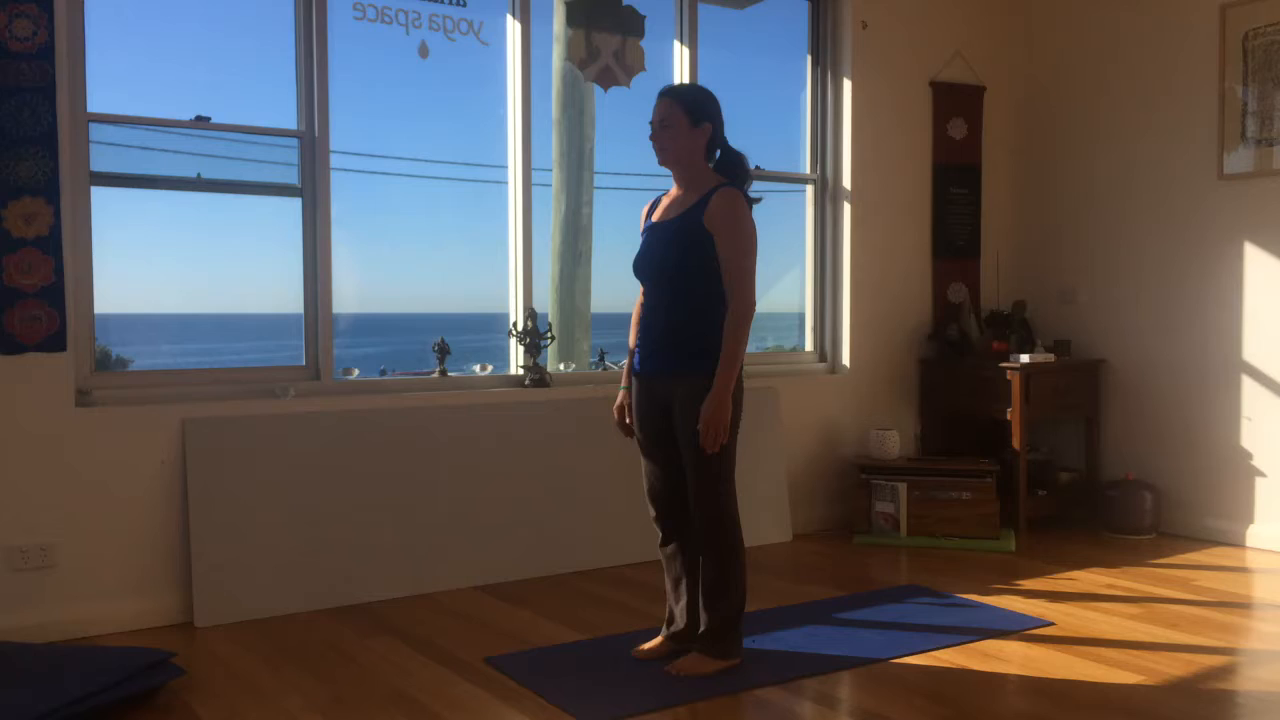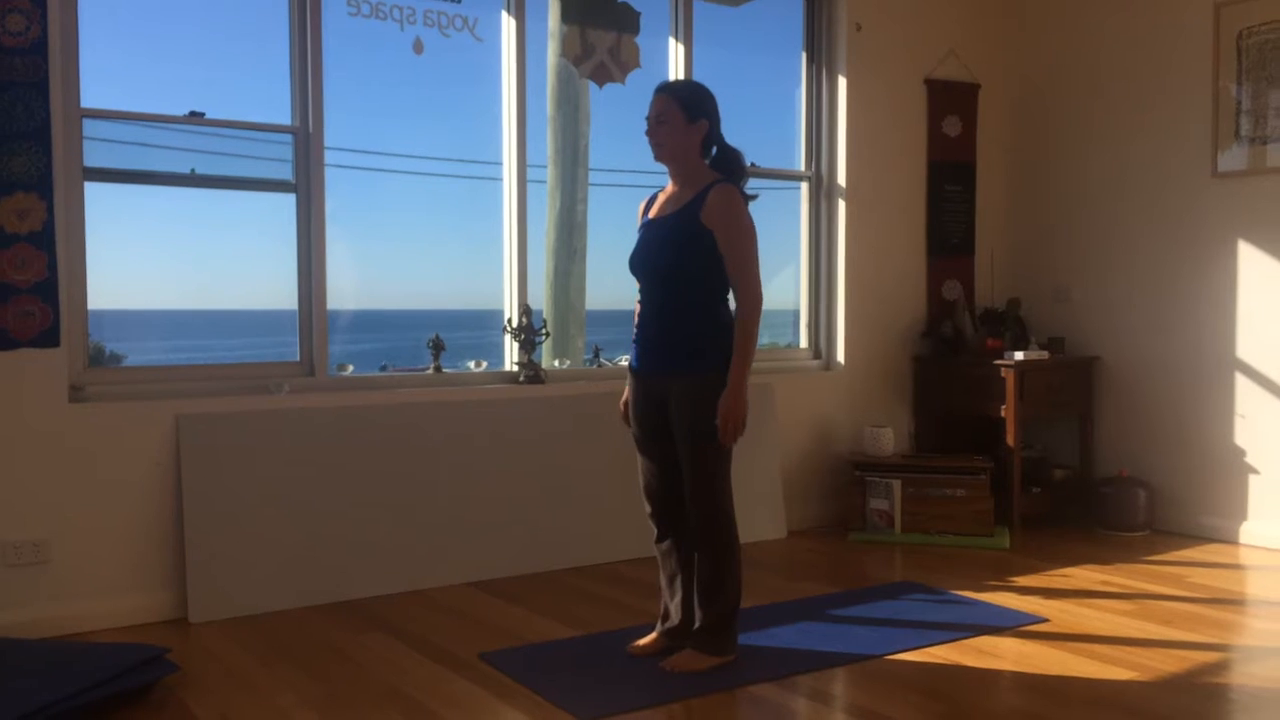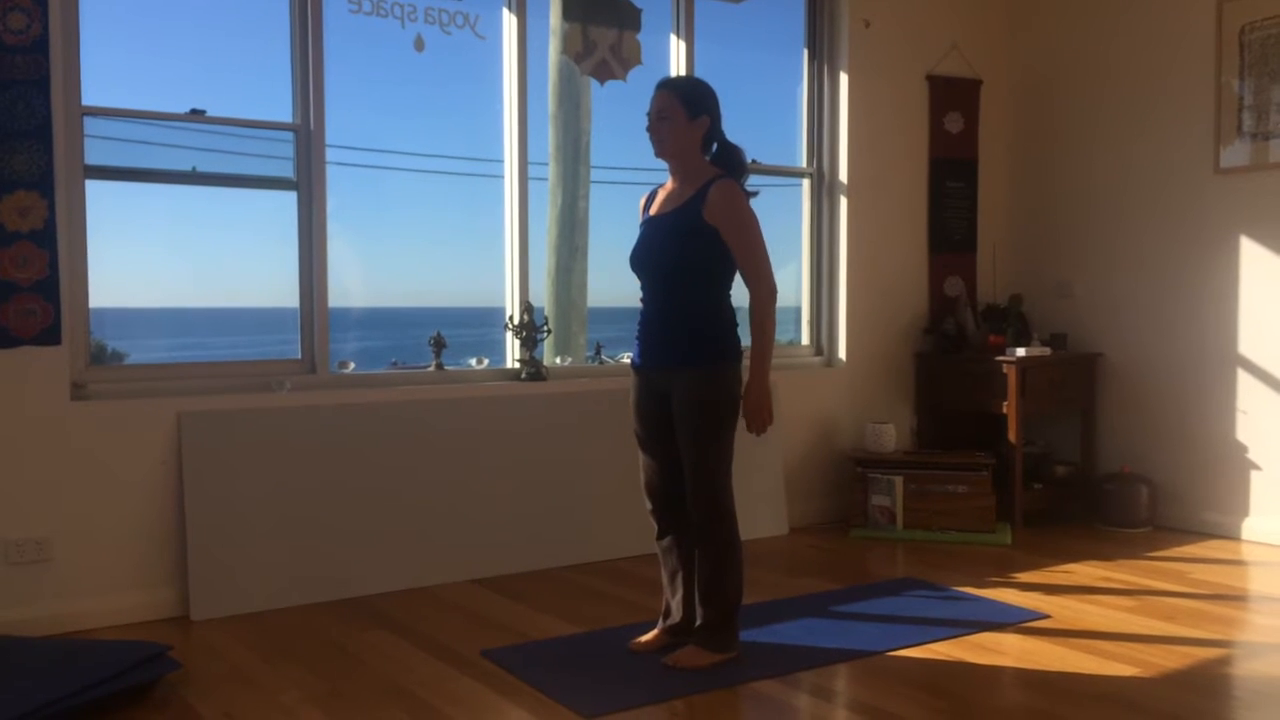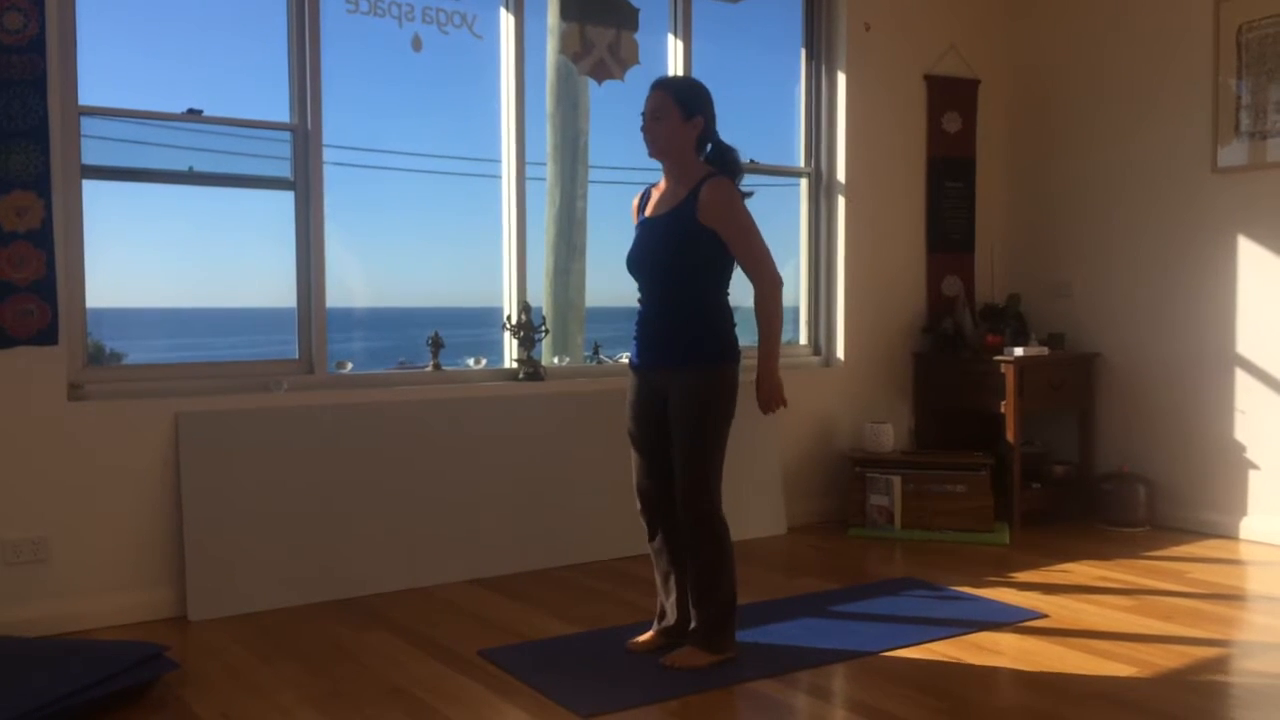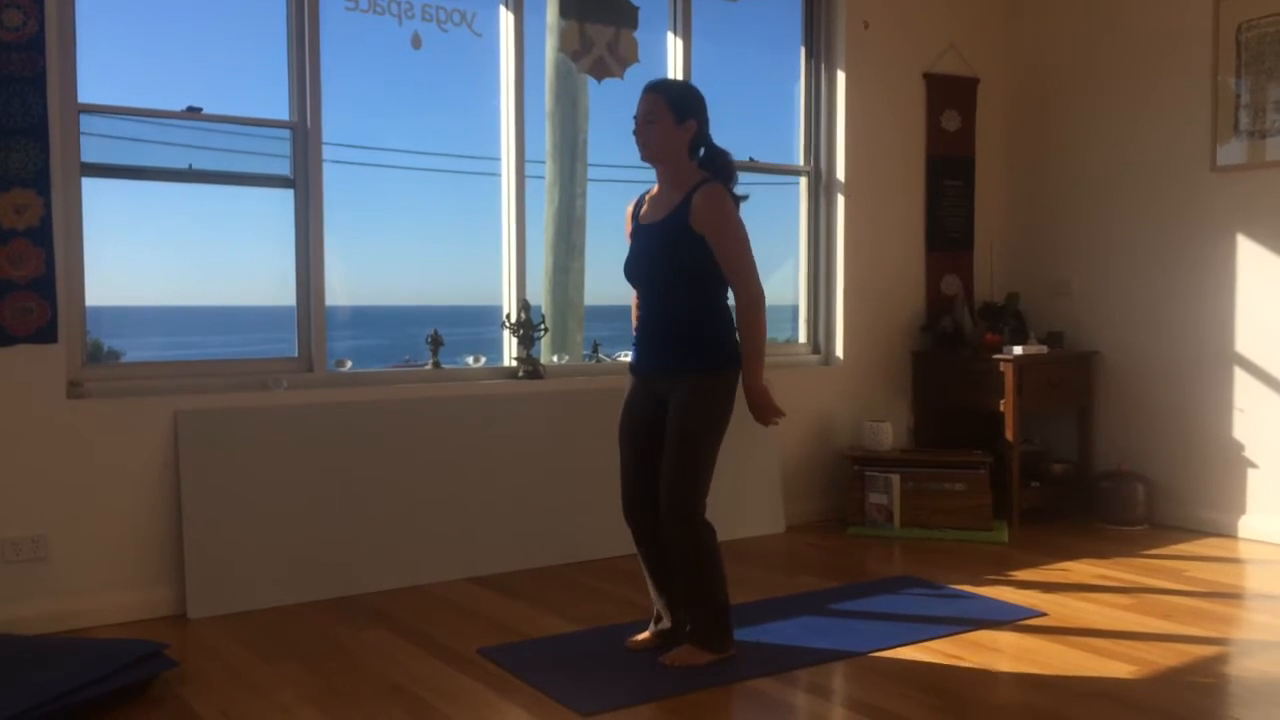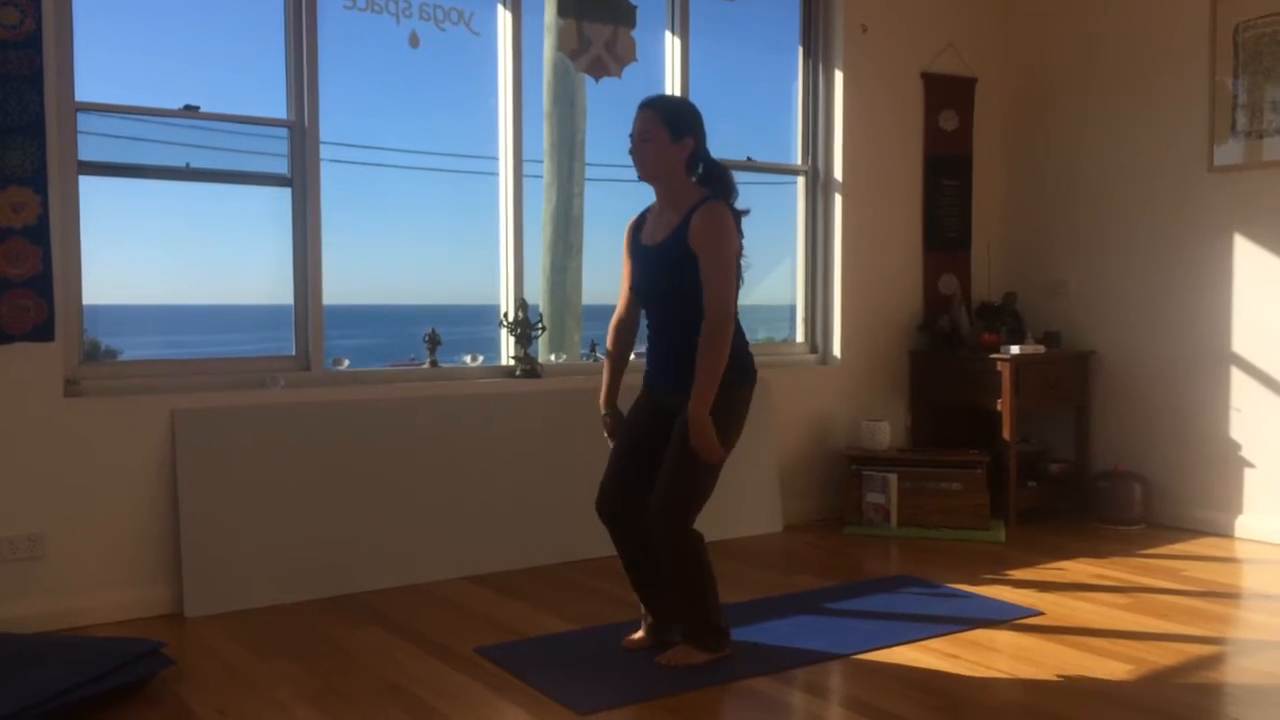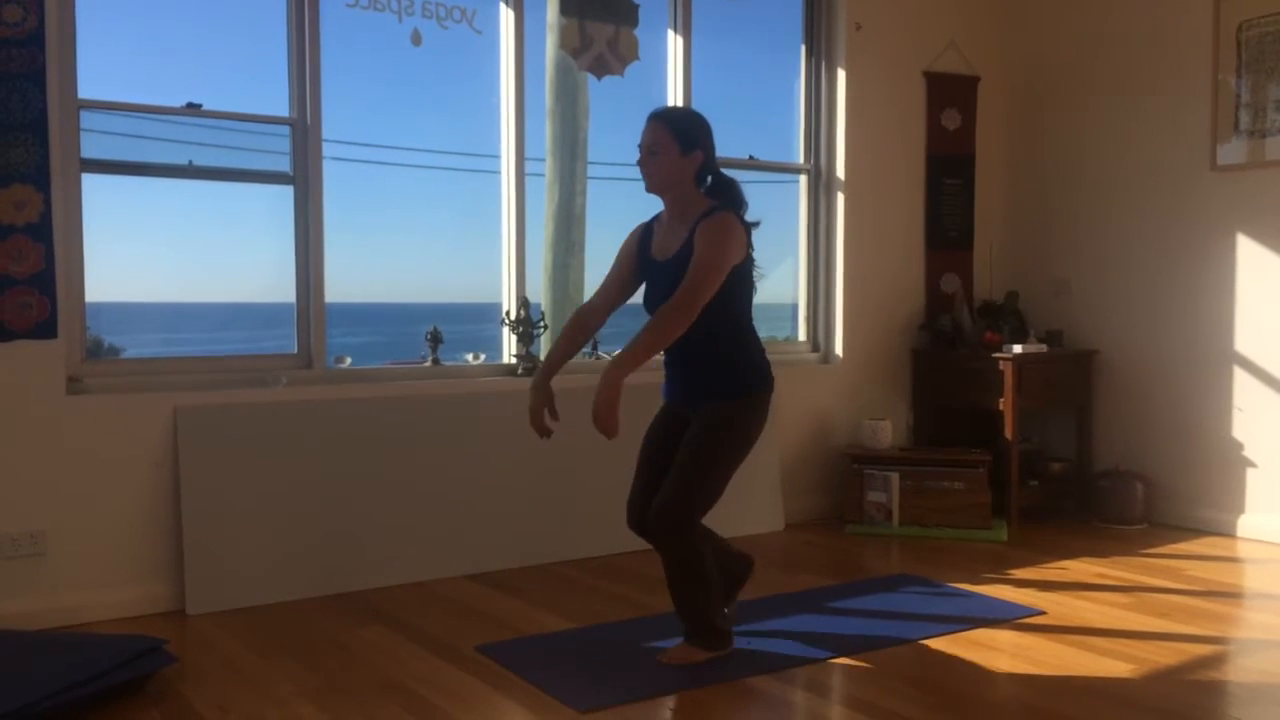
dt=0.5s
person 1, frame 1
left shoulder: (725, 204)
right shoulder: (655, 209)
left elbow: (741, 304)
left wrist: (722, 391)
right wrist: (627, 382)
left hip: (702, 378)
right hip: (653, 379)
left knee: (711, 509)
right knee: (668, 510)
left ankle: (720, 641)
right ankle: (681, 626)
person 1, frame 2
left shoulder: (721, 201)
right shoulder: (650, 206)
left elbow: (748, 299)
left wrist: (736, 387)
right wrist: (632, 379)
left hip: (702, 375)
right hip: (651, 375)
left knee: (706, 505)
right knee: (664, 506)
left ankle: (715, 637)
right ankle: (675, 623)
person 1, frame 3
left shoulder: (722, 197)
right shoulder: (652, 201)
left elbow: (764, 290)
left wrist: (758, 380)
left hip: (706, 369)
right hip: (651, 369)
left knee: (707, 501)
right knee: (665, 501)
left ankle: (717, 634)
right ankle: (677, 619)
person 1, frame 4
left shoulder: (715, 194)
right shoulder: (644, 201)
left elbow: (768, 281)
left wrist: (768, 368)
left hip: (702, 368)
right hip: (648, 367)
left knee: (696, 501)
right knee: (654, 500)
left ankle: (712, 634)
right ankle: (672, 620)
person 1, frame 5
left shoulder: (710, 201)
right shoulder: (638, 210)
left elbow: (749, 294)
left wrist: (752, 381)
left hip: (703, 375)
right hip: (650, 376)
left knee: (679, 506)
right knee: (639, 503)
left ankle: (711, 634)
right ankle: (671, 620)
person 1, frame 6
left shoulder: (711, 219)
right shoulder: (637, 227)
left elbow: (719, 320)
right elbow: (624, 320)
left wrist: (701, 411)
right wrist: (608, 400)
left hip: (716, 387)
right hip: (660, 387)
left knee: (669, 514)
right knee: (616, 503)
left ankle: (706, 634)
right ankle: (662, 617)
person 1, frame 7
left shoulder: (721, 227)
right shoulder: (645, 237)
left elbow: (684, 313)
right elbow: (594, 310)
left wrist: (616, 376)
right wrist: (545, 375)
left hip: (736, 395)
right hip: (682, 397)
left knee: (669, 516)
right knee: (642, 514)
left ankle: (708, 634)
right ankle: (727, 568)
